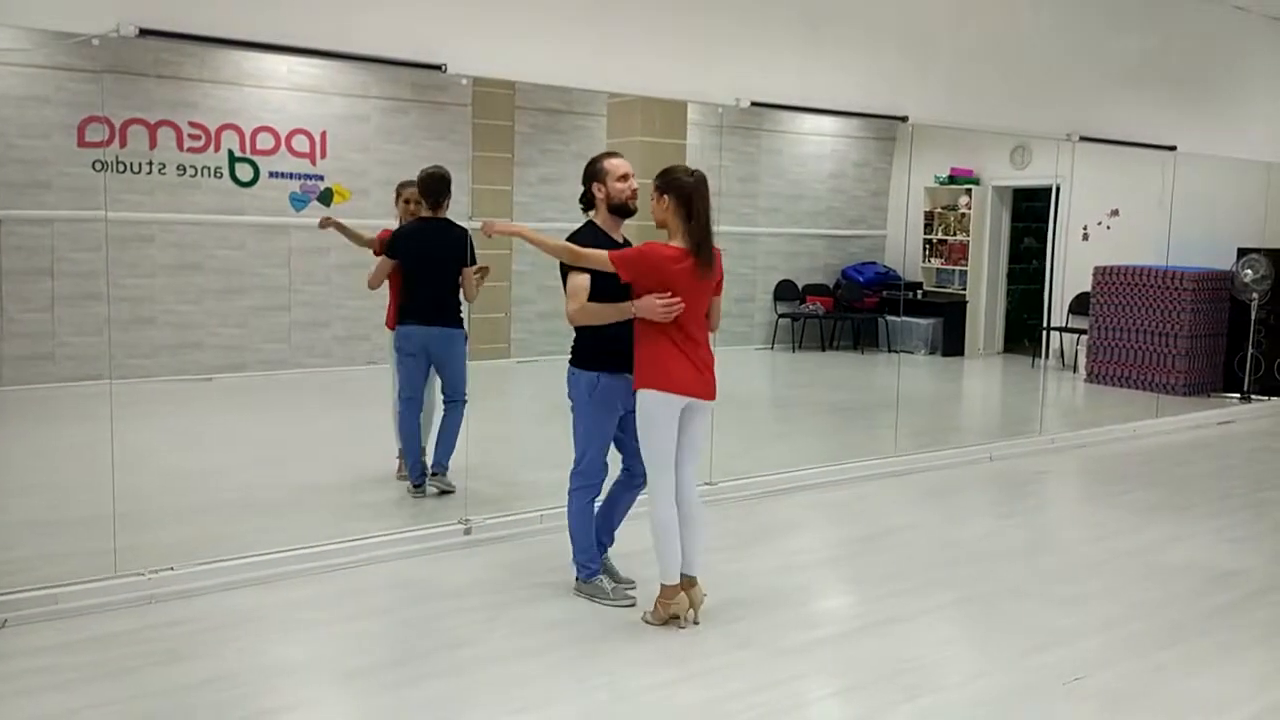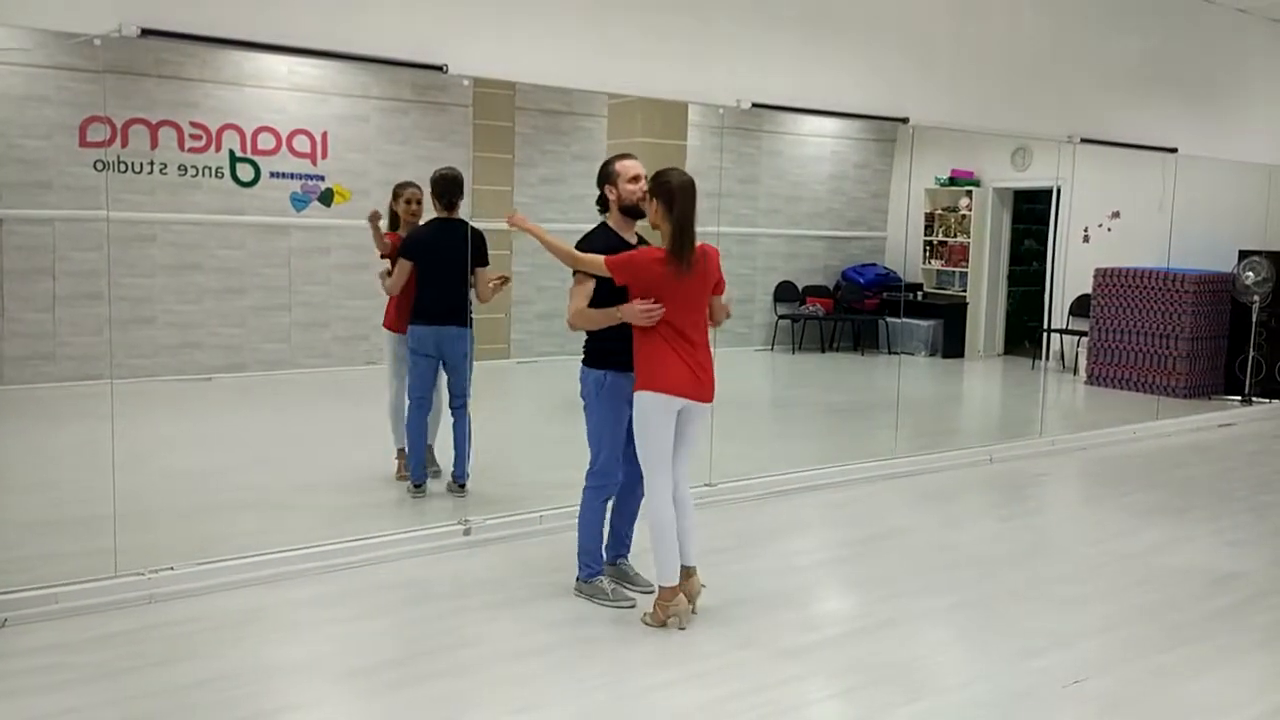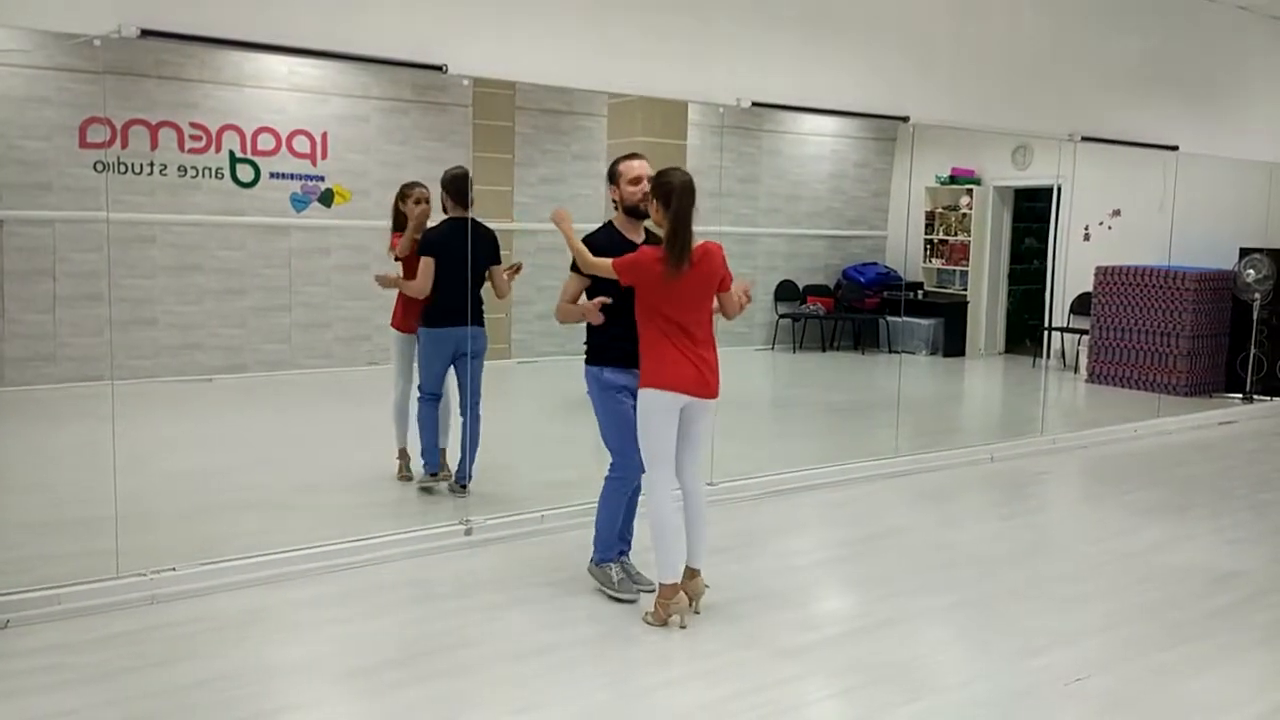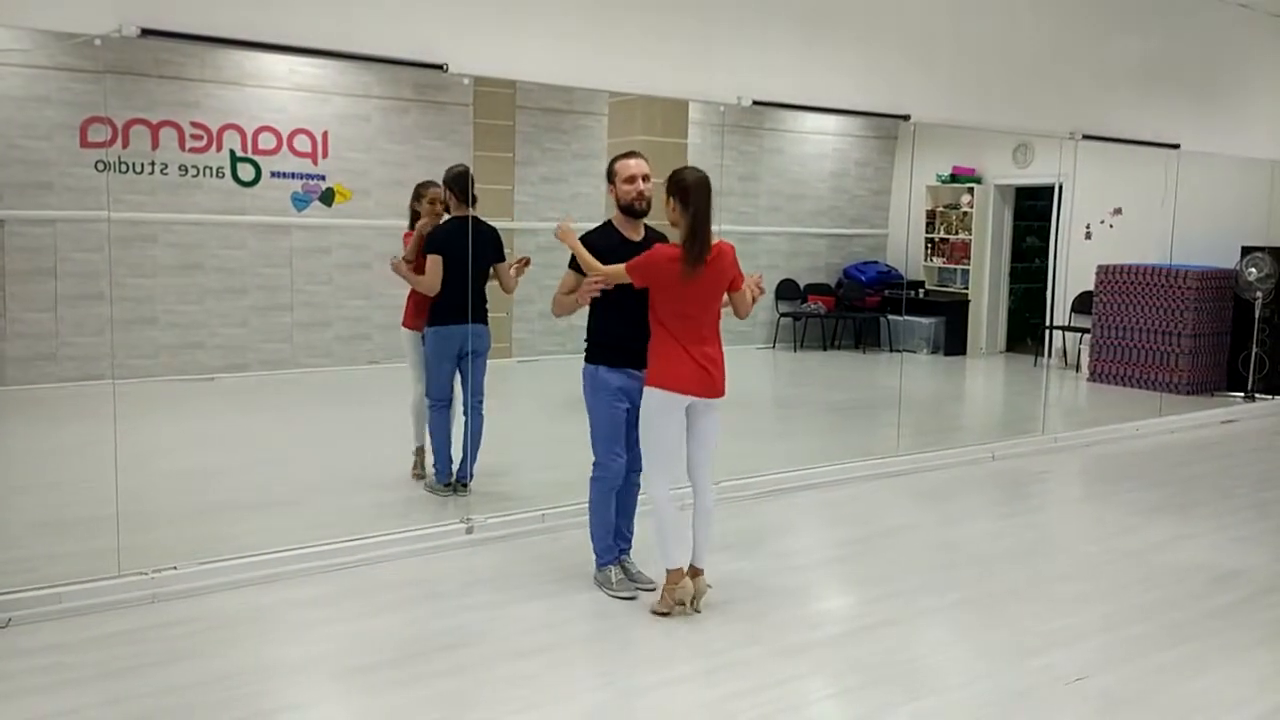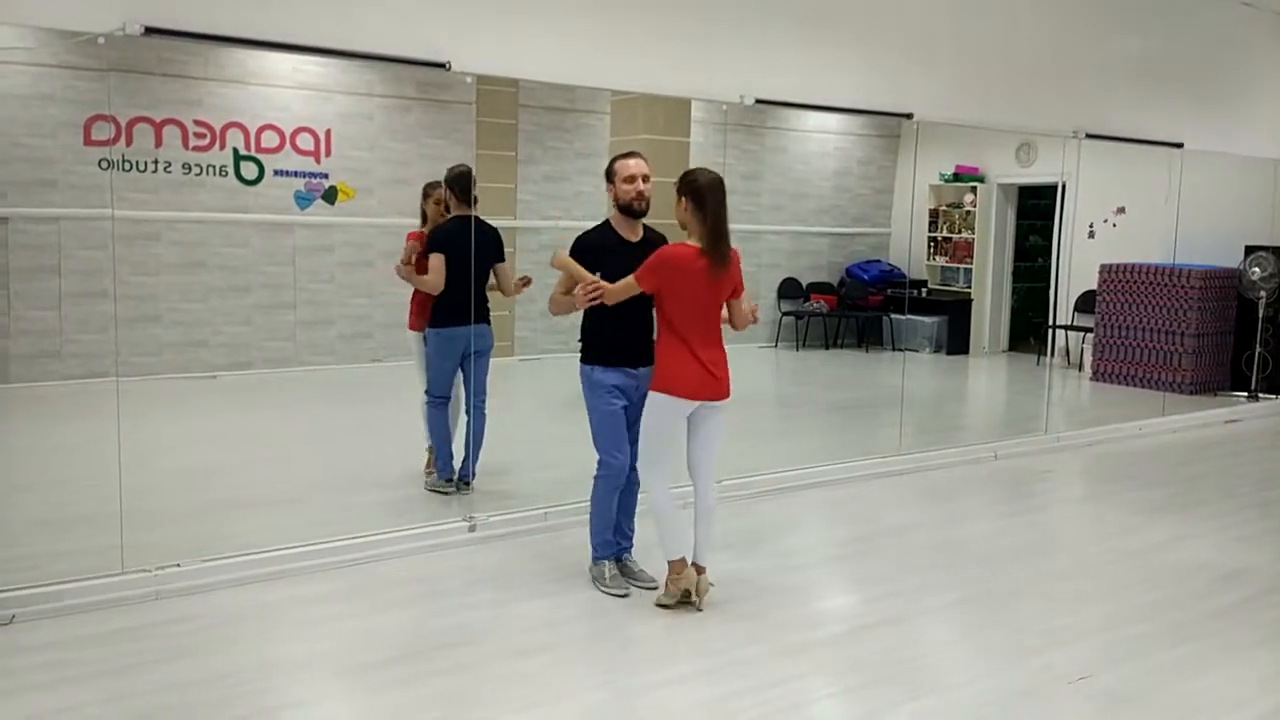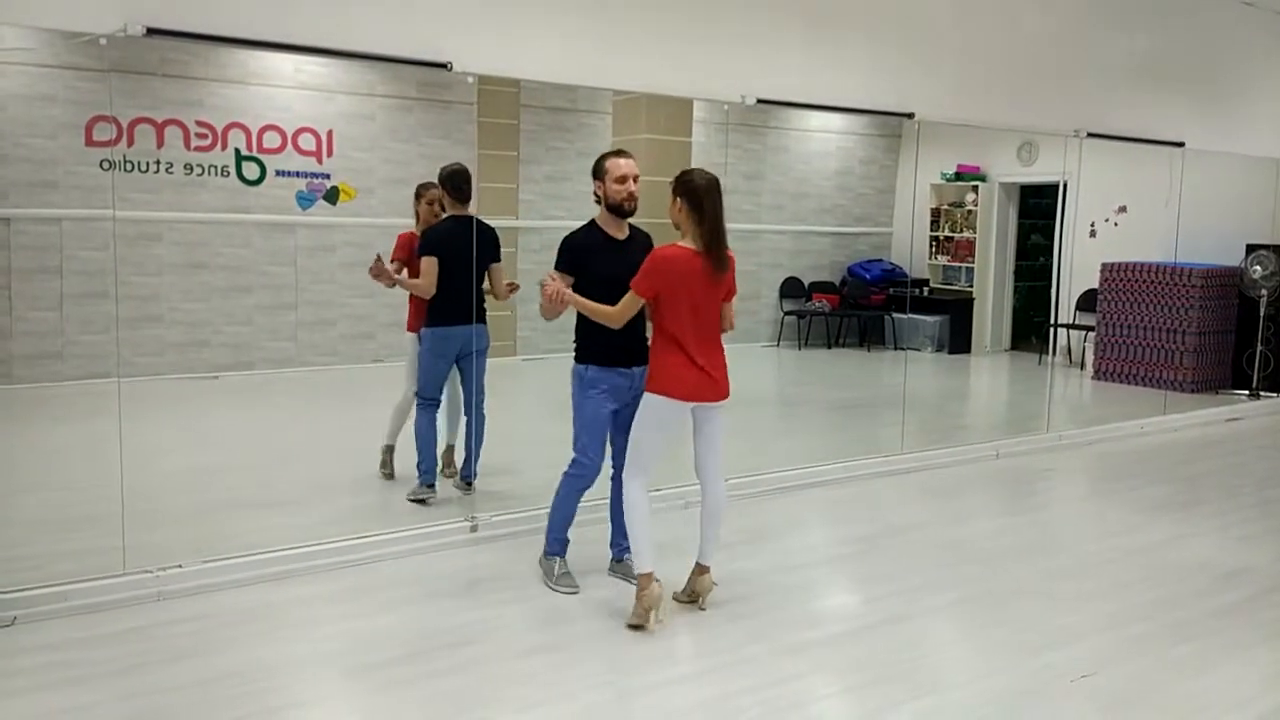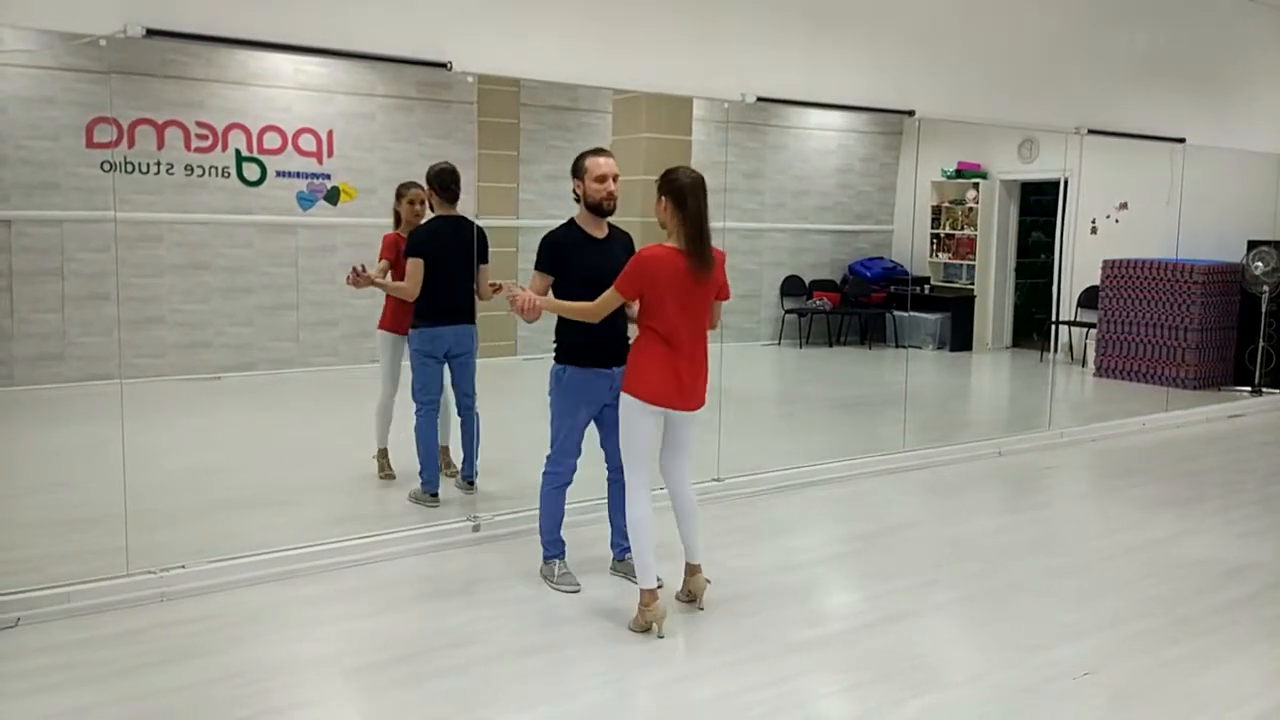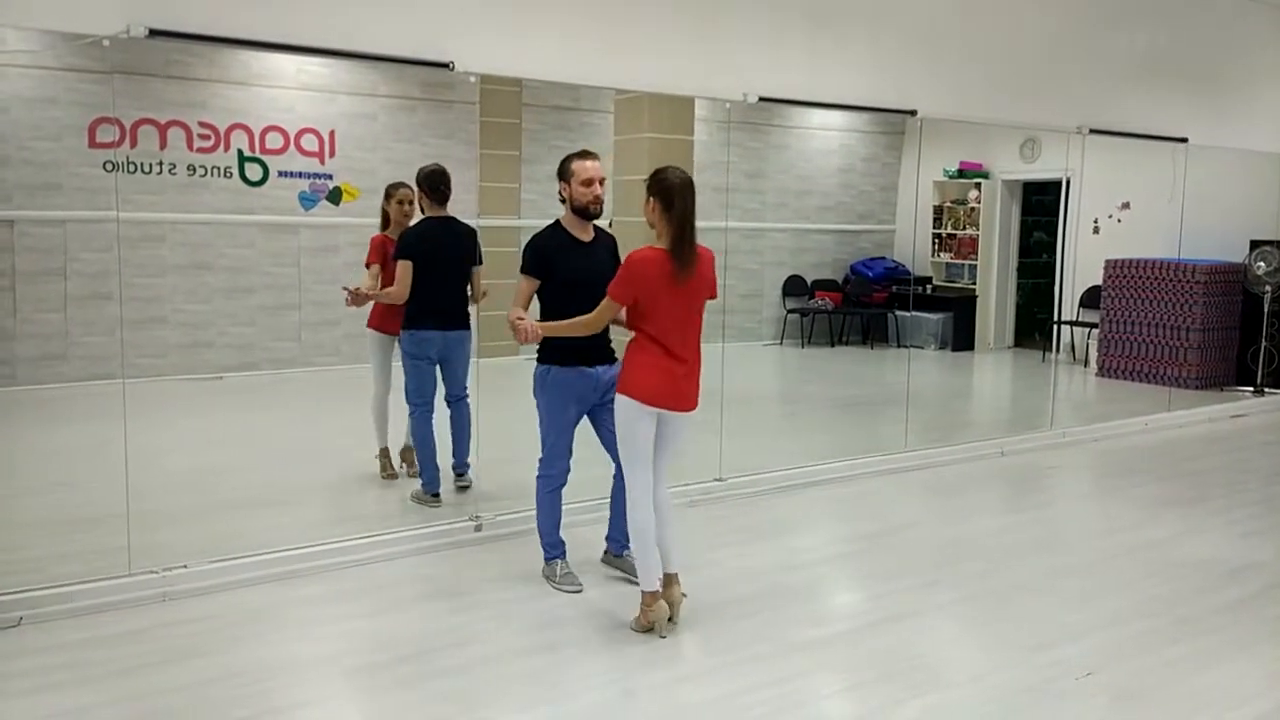
dt=0.3s
person 1, frame 1
left shoulder: (650, 258)
right shoulder: (712, 258)
left elbow: (574, 256)
left wrist: (515, 229)
left hip: (660, 385)
right hip: (701, 386)
left knee: (661, 486)
right knee: (686, 484)
left ankle: (670, 592)
right ankle: (690, 582)
person 1, frame 2
left shoulder: (644, 261)
right shoulder: (709, 257)
left elbow: (575, 260)
left wrist: (529, 227)
left hip: (657, 386)
right hip: (699, 386)
left knee: (656, 486)
right knee: (678, 479)
left ankle: (669, 593)
right ankle: (687, 575)
person 1, frame 3
left shoulder: (647, 261)
right shoulder: (713, 254)
left elbow: (589, 265)
right elbow: (731, 310)
left wrist: (565, 226)
right wrist: (741, 294)
left hip: (661, 383)
right hip: (703, 382)
left knee: (659, 484)
right knee: (690, 478)
left ankle: (669, 590)
right ankle: (693, 575)
person 1, frame 4
left shoulder: (659, 258)
right shoulder: (725, 254)
left elbow: (600, 274)
right elbow: (742, 311)
left wrist: (571, 240)
right wrist: (752, 289)
left hip: (667, 382)
right hip: (709, 381)
left knee: (658, 479)
right knee: (701, 477)
left ankle: (676, 577)
right ankle: (696, 574)
person 1, frame 5
left shoulder: (668, 257)
right shoulder: (729, 259)
left elbow: (612, 295)
right elbow: (739, 321)
left wrist: (572, 269)
right wrist: (748, 316)
left hip: (674, 383)
right hip: (715, 383)
left knee: (652, 471)
right knee: (704, 476)
left ankle: (678, 566)
right ankle: (699, 574)
person 1, frame 6
left shoulder: (663, 258)
right shoulder: (725, 260)
left elbow: (617, 318)
left wrist: (567, 296)
left hip: (669, 385)
right hip: (713, 384)
left knee: (634, 477)
right knee: (711, 476)
left ankle: (646, 583)
right ankle: (702, 573)
person 1, frame 7
left shoulder: (648, 260)
right shoulder: (715, 261)
left elbow: (595, 312)
left wrist: (538, 301)
left hip: (647, 384)
right hip: (690, 387)
left knee: (637, 487)
right knee: (678, 475)
left ankle: (649, 598)
right ankle: (694, 571)
person 1, frame 8
left shoulder: (639, 262)
right shoulder: (705, 260)
left elbow: (594, 324)
left wrist: (540, 328)
left hip: (640, 385)
right hip: (683, 388)
left knee: (638, 490)
right knee: (657, 484)
left ankle: (652, 599)
right ankle: (670, 582)
person 2, frame 1
left shoulder: (625, 246)
right shoulder: (583, 243)
right elbow: (577, 312)
left wrist: (659, 309)
right wrist: (636, 308)
left hip: (630, 377)
right hip: (594, 378)
left knee: (639, 471)
right knee: (589, 476)
left ankle: (597, 551)
right ankle: (587, 573)
person 2, frame 2
left shoulder: (644, 247)
right shoulder: (595, 245)
right elbow: (576, 317)
right wrist: (624, 313)
left hip: (641, 375)
right hip: (606, 376)
left knee: (637, 475)
right knee: (604, 476)
left ankle: (616, 558)
right ankle: (589, 574)
person 2, frame 3
left shoulder: (657, 246)
right shoulder: (596, 244)
right elbow: (562, 310)
right wrist: (585, 312)
left hip: (647, 371)
right hip: (608, 372)
left knee: (634, 469)
right knee: (626, 465)
left ankle: (621, 556)
right ankle: (603, 558)
person 2, frame 4
left shoulder: (661, 243)
right shoulder: (595, 242)
right elbow: (558, 305)
right wrist: (581, 297)
left hip: (648, 372)
right hip: (606, 372)
left knee: (633, 469)
right knee: (610, 467)
left ankle: (622, 555)
right ankle: (605, 562)
person 2, frame 5
left shoulder: (658, 244)
right shoulder: (591, 243)
right elbow: (555, 304)
right wrist: (576, 299)
left hip: (645, 370)
right hip: (603, 371)
left knee: (634, 466)
right knee: (614, 462)
left ankle: (622, 554)
right ankle: (601, 556)
person 2, frame 6
left shoulder: (644, 243)
right shoulder: (579, 243)
right elbow: (548, 311)
right wrist: (554, 301)
left hip: (639, 371)
right hip: (596, 373)
left knee: (629, 468)
right knee: (587, 465)
left ankle: (621, 555)
right ankle: (553, 553)
person 2, frame 7
left shoulder: (623, 241)
right shoulder: (559, 242)
right elbow: (533, 305)
right wrist: (530, 308)
left hip: (620, 372)
right hip: (575, 374)
left knee: (623, 467)
right knee: (561, 468)
left ankle: (623, 554)
right ankle: (552, 558)
person 2, frame 8
left shoulder: (607, 244)
right shoulder: (543, 245)
right elbow: (519, 308)
right wrist: (521, 324)
left hip: (607, 370)
right hip: (560, 374)
right knee: (554, 470)
left ankle: (618, 548)
right ankle: (554, 558)
person 3, frame 1
left shoulder: (403, 235)
right shoulder: (459, 236)
left elbow: (374, 282)
right elbow: (469, 294)
left wrist: (385, 271)
right wrist: (477, 281)
left hip: (410, 330)
right hip: (447, 331)
left knee: (410, 404)
right knee: (454, 401)
left ankle: (416, 478)
right ankle: (439, 470)
person 3, frame 2
left shoulder: (417, 236)
right shoulder: (474, 237)
left elbow: (393, 288)
right elbow: (482, 295)
left wrist: (385, 279)
right wrist: (497, 286)
left hip: (422, 330)
right hip: (458, 331)
left knee: (419, 404)
right knee: (460, 406)
left ankle: (417, 479)
right ankle: (459, 479)
person 3, frame 3
left shoulder: (433, 236)
right shoulder: (487, 236)
left elbow: (422, 289)
right elbow: (501, 291)
left wrist: (394, 282)
right wrist: (509, 276)
left hip: (437, 330)
right hip: (473, 330)
left knee: (429, 397)
right knee: (470, 406)
left ankle: (432, 469)
right ankle: (462, 479)
person 3, frame 4
left shoulder: (438, 234)
right shoulder: (490, 234)
left elbow: (432, 286)
right elbow: (507, 286)
left wrist: (404, 273)
right wrist: (517, 271)
left hip: (442, 329)
right hip: (477, 329)
left knee: (439, 403)
right knee: (473, 405)
left ankle: (443, 477)
right ankle: (464, 478)
person 3, frame 5
left shoulder: (439, 234)
right shoulder: (491, 234)
left elbow: (435, 284)
right elbow: (506, 289)
left wrist: (408, 275)
right wrist: (519, 286)
left hip: (445, 330)
right hip: (480, 329)
left knee: (438, 400)
right knee: (476, 404)
left ankle: (445, 473)
right ankle: (466, 476)
person 3, frame 6
left shoulder: (434, 234)
right shoulder: (488, 234)
left elbow: (427, 288)
right elbow: (498, 290)
left wrist: (394, 278)
right wrist: (507, 290)
left hip: (440, 331)
right hip: (476, 330)
left knee: (428, 403)
right knee: (474, 405)
left ankle: (427, 481)
right ankle: (467, 476)
person 3, frame 7
left shoulder: (421, 235)
right shoulder: (476, 233)
left elbow: (411, 290)
right elbow: (483, 292)
left wrist: (374, 282)
right wrist: (493, 289)
left hip: (428, 332)
right hip: (464, 329)
left knee: (427, 409)
right knee: (467, 404)
left ankle: (429, 488)
right ankle: (468, 476)
person 3, frame 8
left shoulder: (411, 237)
right shoulder: (468, 235)
left elbow: (400, 294)
right elbow: (476, 294)
left wrist: (369, 295)
right wrist: (478, 296)
left hip: (419, 334)
right hip: (457, 332)
left knee: (421, 409)
right knee: (458, 399)
left ankle: (430, 488)
right ankle: (461, 470)
person 4, frame 1
right shoulder: (389, 238)
right elbow: (364, 241)
right wrist: (337, 226)
right hip: (400, 324)
left knee: (428, 393)
right knee: (400, 392)
left ankle: (419, 450)
right ankle: (403, 452)
person 4, frame 2
right shoulder: (392, 240)
right elbow: (382, 247)
right wrist: (374, 225)
right hip: (398, 324)
left knee: (434, 391)
right knee: (397, 391)
left ankle: (428, 448)
right ankle: (401, 454)
person 4, frame 3
right shoulder: (399, 239)
right elbow: (403, 253)
right wrist: (413, 225)
right hip: (406, 324)
left knee: (442, 390)
right knee: (402, 390)
left ankle: (440, 454)
right ankle: (403, 454)
person 4, frame 4
right shoulder: (412, 237)
right elbow: (409, 258)
right wrist: (419, 232)
right hip: (417, 321)
right knee: (421, 389)
right ankle: (419, 451)
person 4, frame 5
right shoulder: (416, 238)
right wrist: (406, 259)
right hip: (422, 322)
left knee: (454, 388)
right knee: (430, 388)
right ankle: (432, 450)
person 4, frame 6
right shoulder: (407, 240)
right elbow: (392, 277)
right hip: (420, 323)
left knee: (454, 388)
right knee: (413, 390)
left ankle: (449, 450)
right ankle: (388, 448)
person 4, frame 7
right shoulder: (392, 240)
right elbow: (381, 271)
right hip: (394, 323)
left knee: (438, 388)
right knee: (389, 389)
left ankle: (444, 451)
right ankle: (382, 452)
person 4, frame 8
right shoulder: (380, 242)
right elbow: (373, 278)
right wrist: (362, 293)
right hip: (383, 324)
right knee: (381, 388)
left ankle: (409, 447)
right ankle: (383, 451)
